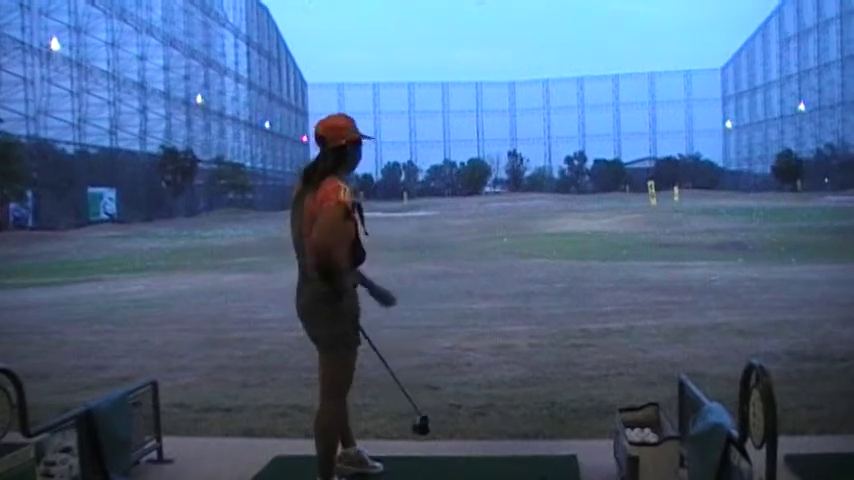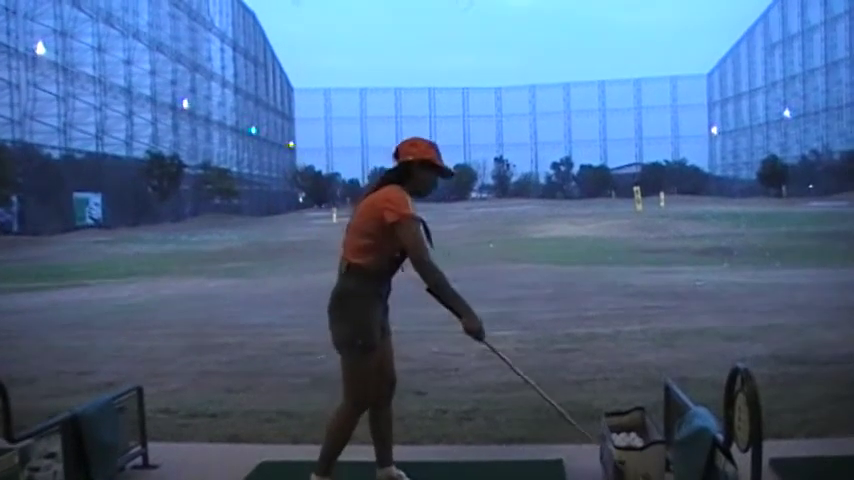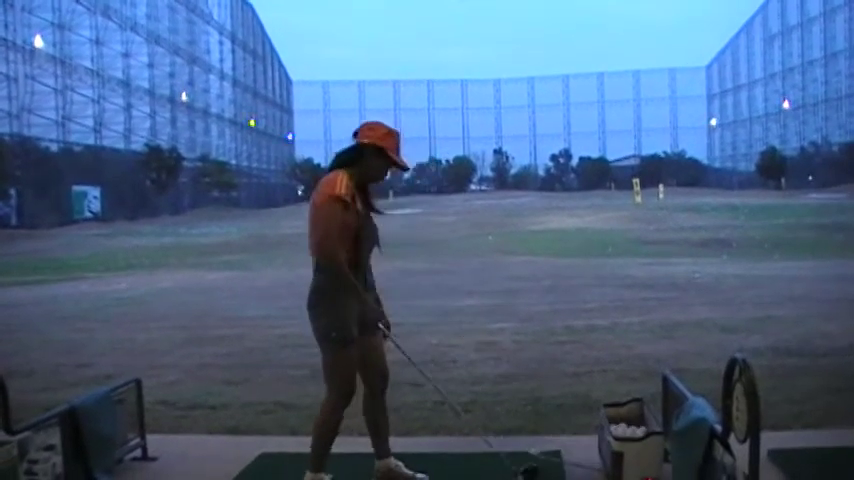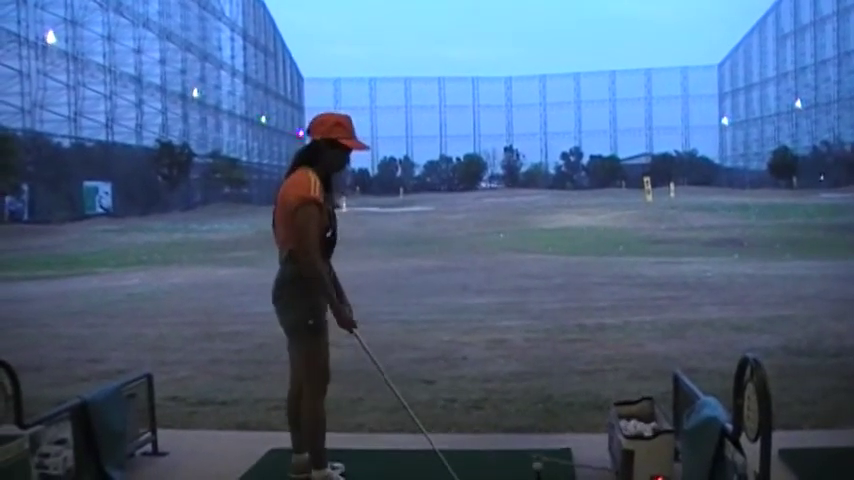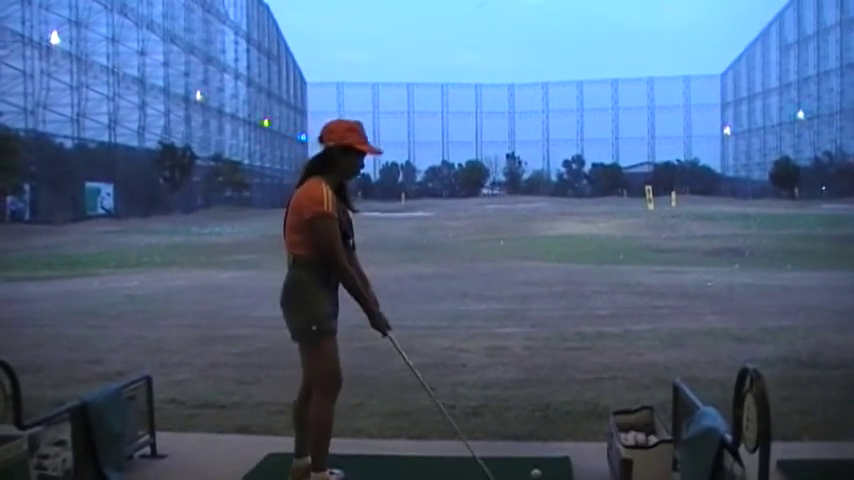
dt=1s
person 1, frame 1
left shoulder: (308, 186)
right shoulder: (337, 191)
right elbow: (322, 246)
left wrist: (368, 284)
right wrist: (345, 293)
left hip: (311, 292)
right hip: (330, 297)
left knee: (336, 384)
right knee: (333, 393)
person 1, frame 2
left shoulder: (387, 197)
right shoulder: (396, 201)
right elbow: (424, 264)
right wrist: (465, 312)
left hip: (369, 300)
right hip: (357, 302)
left knee: (384, 388)
right knee: (358, 399)
person 1, frame 3
left shoulder: (356, 192)
right shoulder: (337, 186)
right elbow: (328, 252)
left wrist: (372, 303)
right wrist: (365, 301)
left hip: (354, 297)
right hip: (333, 297)
left knee: (377, 380)
right knee: (341, 391)
person 1, frame 4
left shoulder: (313, 184)
right shoulder: (307, 186)
right elbow: (308, 255)
left wrist: (340, 295)
right wrist: (335, 305)
left hip: (302, 290)
right hip: (301, 291)
left knee: (303, 380)
right knee: (316, 383)
person 1, frame 5
left shoulder: (332, 192)
right shoulder: (318, 195)
left elbow: (347, 251)
right elbow: (337, 261)
left wrist: (368, 292)
right wrist: (370, 310)
left hip: (316, 294)
right hip: (309, 295)
left knee: (314, 384)
right knee: (328, 386)
